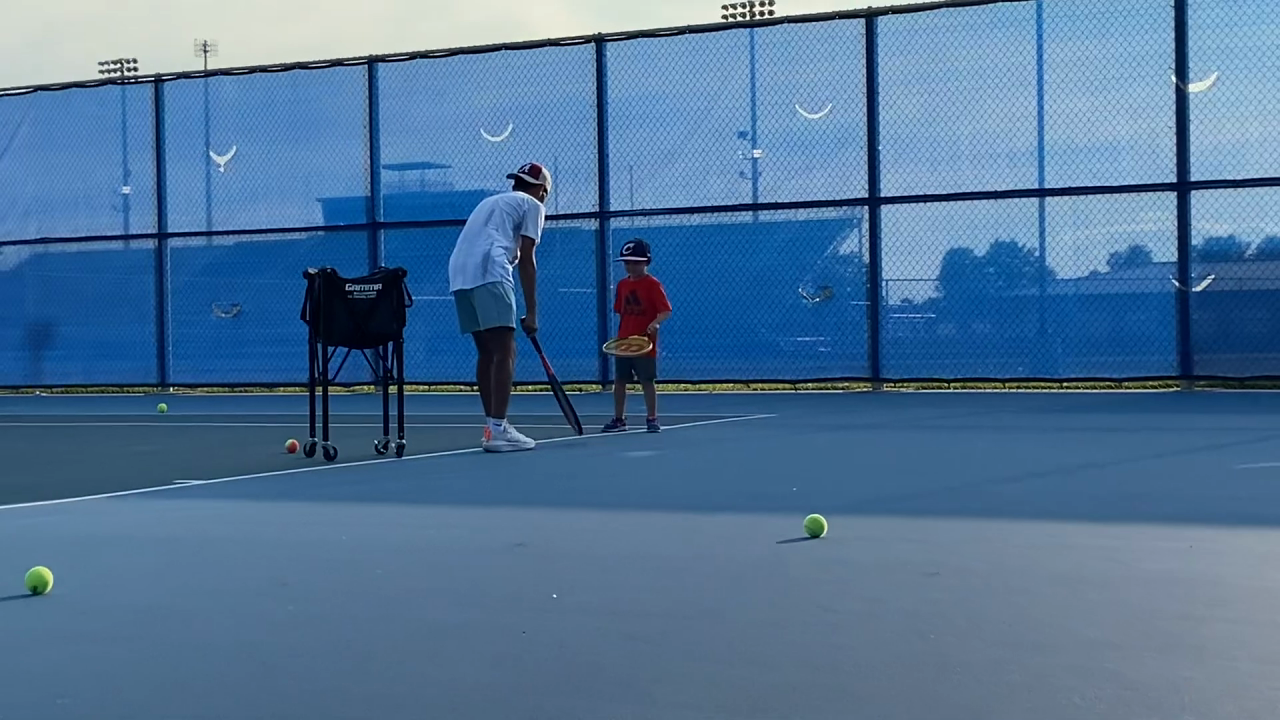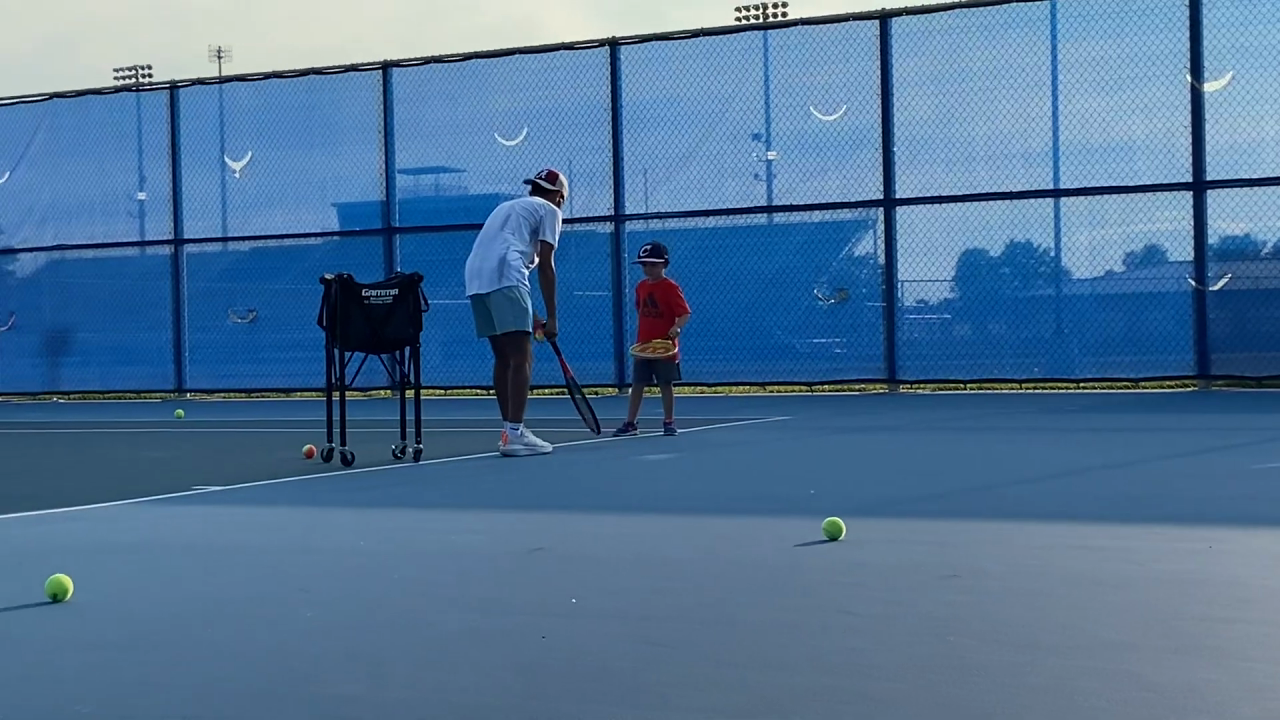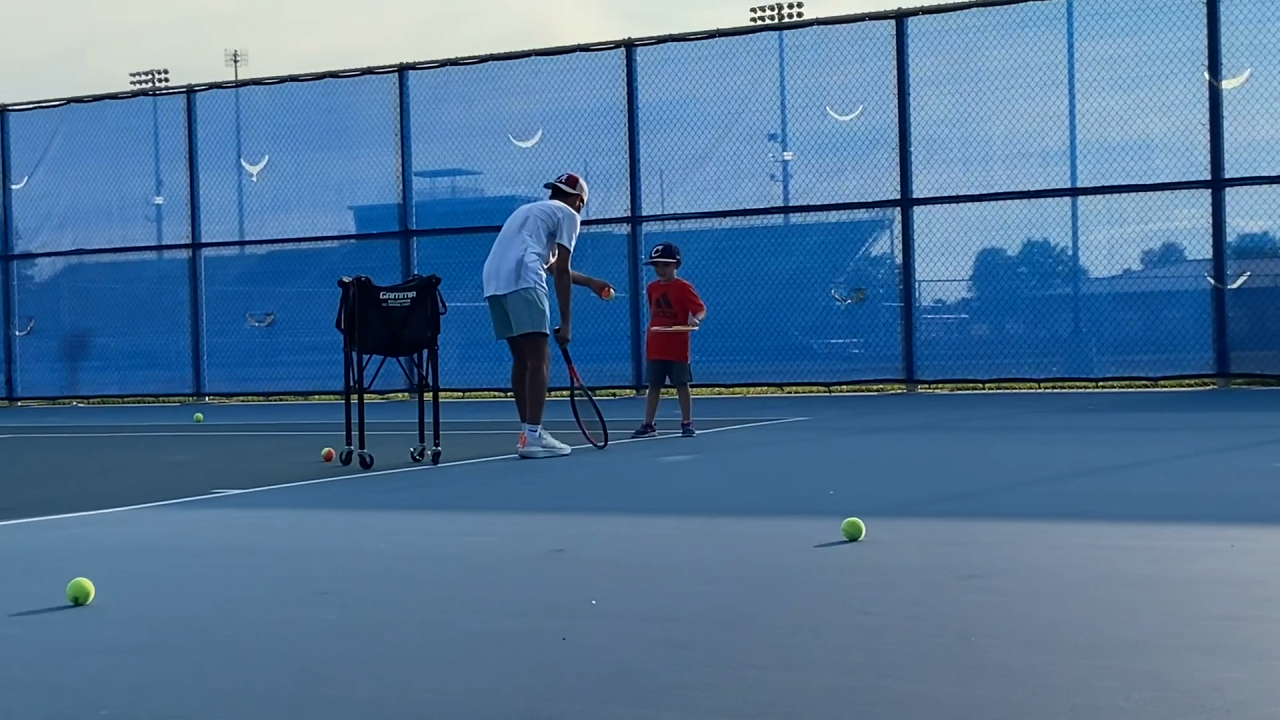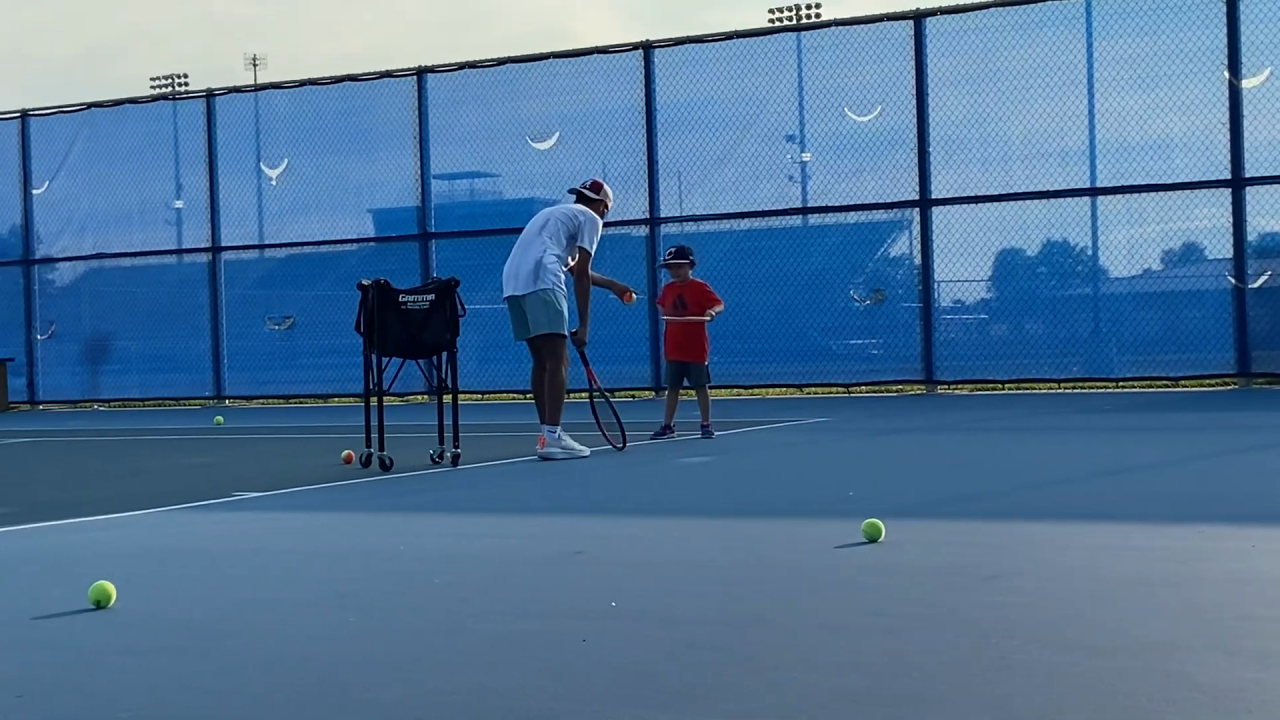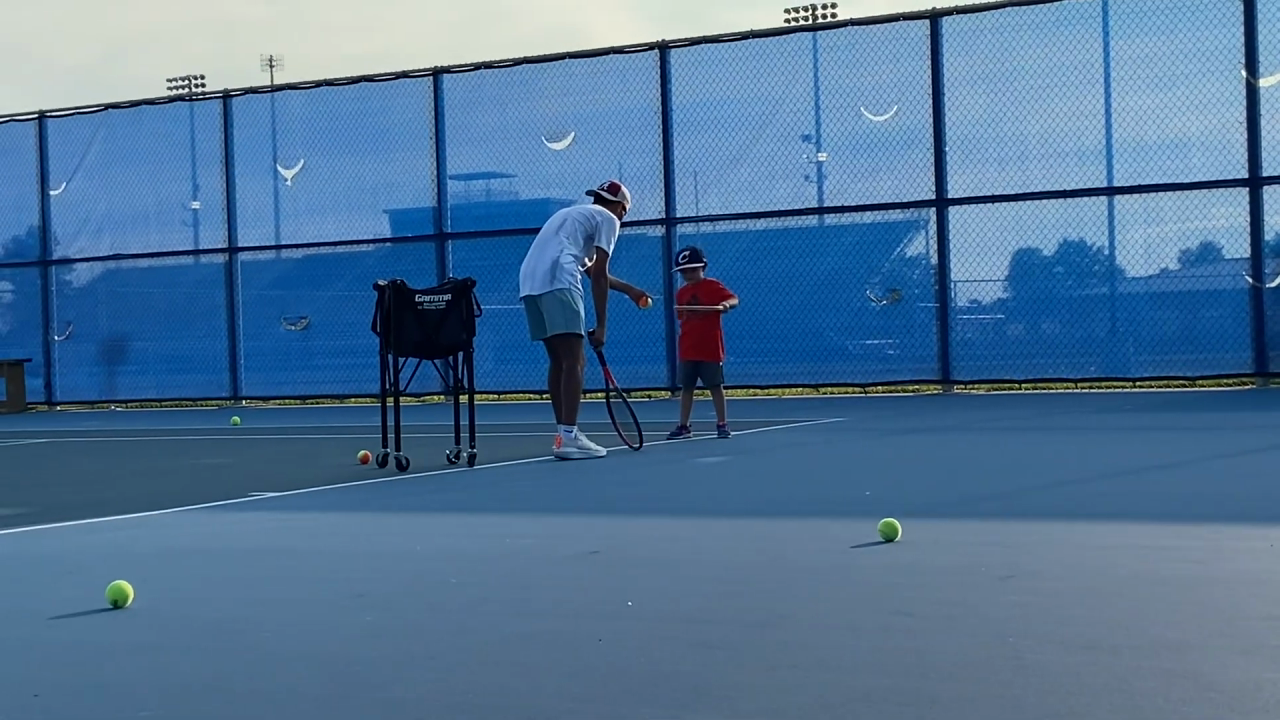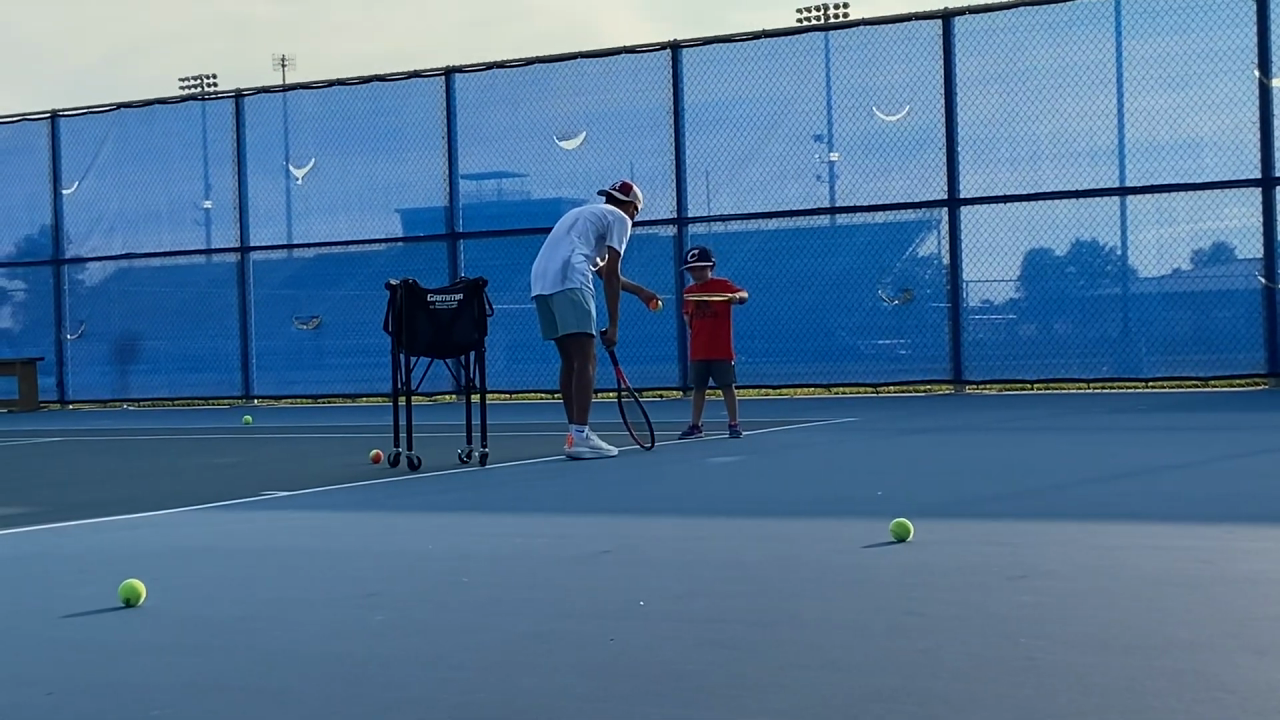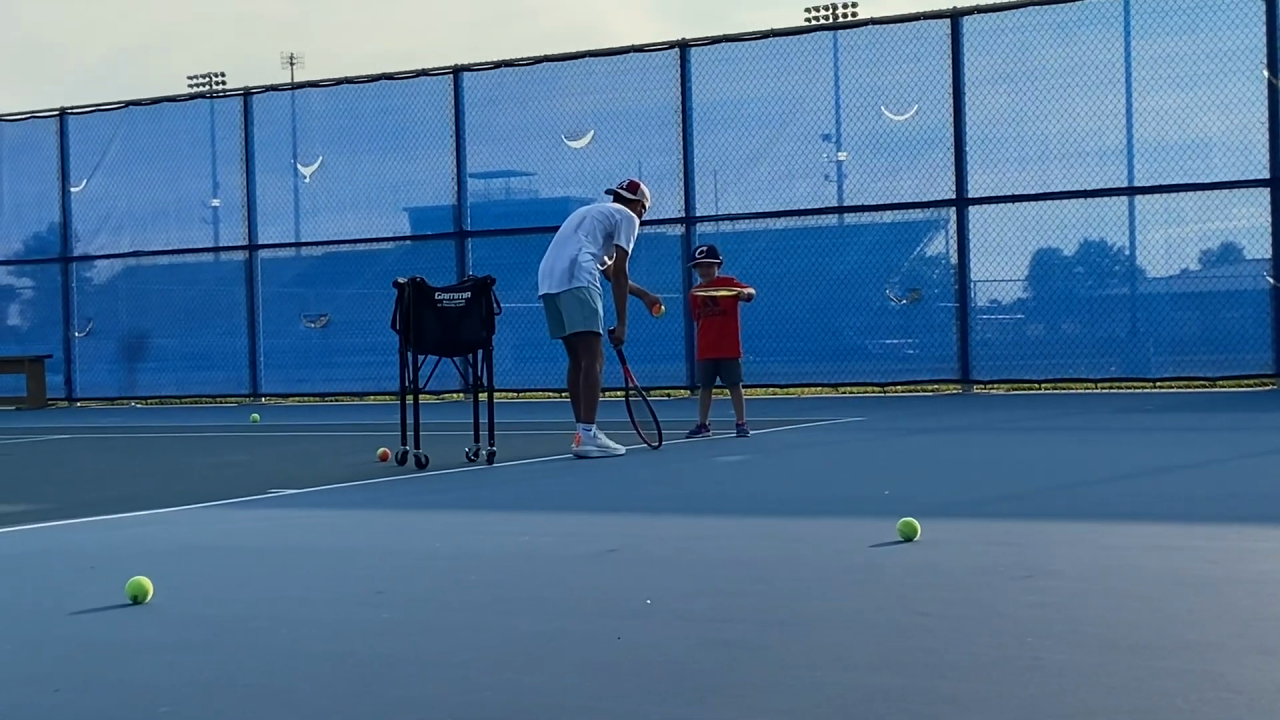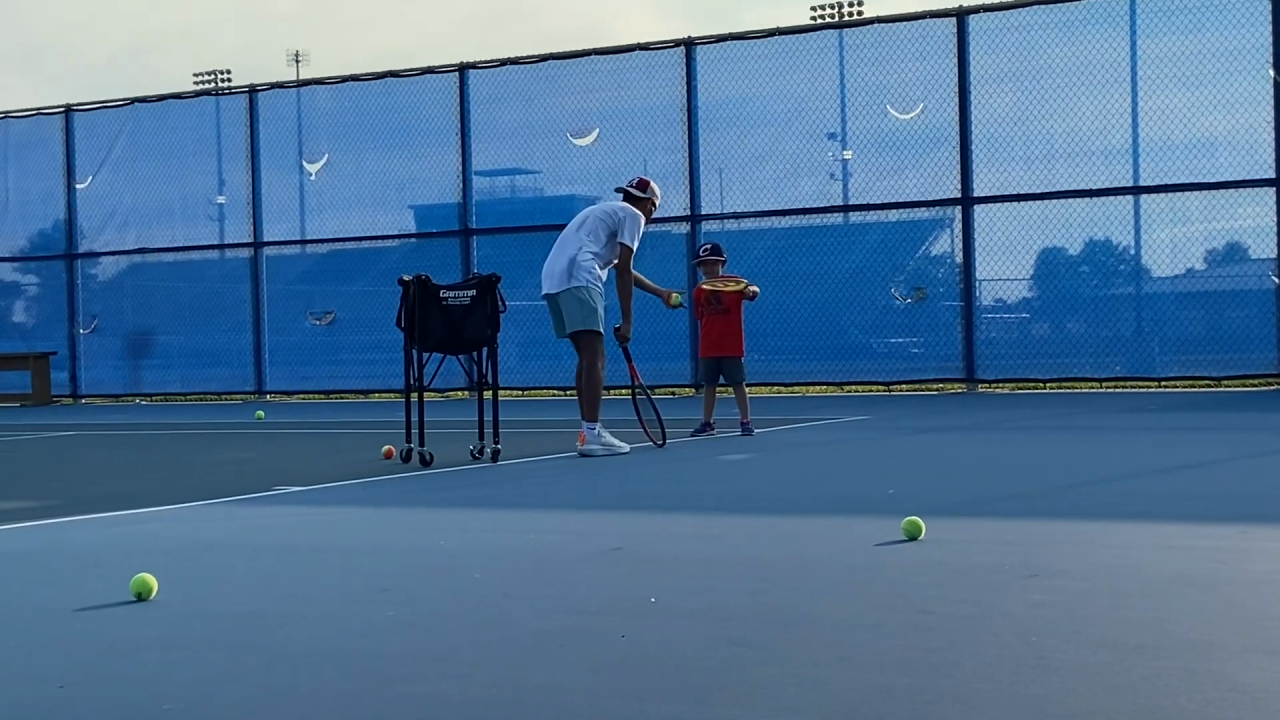
dt=0.4s
person 1, frame 1
left shoulder: (492, 201)
right shoulder: (532, 205)
right elbow: (526, 261)
right wrist: (531, 312)
left hip: (460, 274)
right hip: (489, 275)
left knee: (488, 353)
right knee: (505, 353)
left ankle: (493, 427)
right ankle: (498, 431)
person 1, frame 2
left shoulder: (508, 207)
right shoulder: (549, 210)
right elbow: (545, 266)
left wrist: (528, 312)
right wrist: (552, 316)
left hip: (476, 279)
right hip: (504, 280)
left knee: (504, 358)
right knee: (521, 358)
left ankle: (510, 431)
right ankle: (515, 435)
person 1, frame 3
left shoulder: (530, 210)
right shoulder: (568, 214)
left elbow: (551, 266)
right elbow: (561, 271)
left wrist: (591, 283)
right wrist: (566, 322)
left hip: (494, 281)
right hip: (522, 282)
left knee: (523, 360)
right knee: (539, 360)
left ankle: (528, 433)
right ankle: (534, 437)
person 1, frame 4
left shoulder: (555, 213)
right shoulder: (590, 218)
left elbow: (574, 269)
right elbow: (581, 275)
left wrist: (613, 286)
right wrist: (584, 325)
left hip: (513, 283)
right hip: (541, 283)
left knee: (542, 361)
right knee: (557, 361)
left ankle: (547, 434)
right ankle: (553, 438)
person 1, frame 5
left shoulder: (573, 214)
right shoulder: (608, 218)
left elbow: (592, 271)
right elbow: (599, 275)
left wrist: (630, 290)
right wrist: (601, 325)
left hip: (530, 283)
right hip: (557, 283)
left knee: (559, 361)
right knee: (574, 360)
left ankle: (564, 435)
right ankle: (569, 438)
person 1, frame 6
left shoulder: (585, 214)
right shoulder: (619, 218)
left elbow: (603, 272)
right elbow: (612, 274)
left wrist: (640, 292)
right wrist: (613, 325)
left hip: (541, 282)
right hip: (569, 282)
left knee: (570, 361)
right knee: (585, 360)
left ankle: (575, 434)
right ankle: (580, 437)
person 1, frame 7
left shoulder: (592, 213)
right shoulder: (627, 217)
left elbow: (609, 271)
right elbow: (620, 274)
left wrist: (644, 295)
right wrist: (622, 323)
left hip: (549, 281)
right hip: (576, 281)
left knee: (578, 359)
right knee: (593, 359)
left ankle: (582, 433)
right ankle: (588, 436)
person 1, frame 8
left shoulder: (605, 212)
right shoulder: (633, 215)
left elbow: (625, 270)
right elbow: (623, 272)
left wrist: (662, 293)
right wrist: (627, 320)
left hip: (553, 279)
right hip: (578, 280)
left knee: (586, 357)
right knee: (595, 357)
left ankle: (589, 431)
right ankle: (591, 435)
person 2, frame 1
left shoulder: (653, 284)
right shoulder: (622, 285)
left elbow: (666, 310)
left wrist: (656, 323)
right wrist: (620, 335)
left knee: (647, 381)
right knee: (620, 380)
left ankle: (652, 419)
right ankle: (619, 419)
person 2, frame 2
left shoulder: (671, 287)
right shoulder: (641, 286)
left elbow: (685, 313)
left wrist: (678, 327)
right hip: (643, 346)
left knee: (666, 384)
right knee: (637, 384)
left ankle: (669, 422)
right ankle: (630, 423)
person 2, frame 3
left shoulder: (684, 287)
right shoulder: (652, 288)
left elbow: (701, 309)
left wrist: (696, 319)
right wrist: (654, 326)
left hip: (678, 347)
right hip: (655, 347)
left knee: (682, 385)
right knee: (653, 386)
left ankle: (687, 423)
right ankle: (649, 424)
person 2, frame 4
left shoulder: (700, 287)
right shoulder: (668, 288)
left elbow: (719, 304)
right elbow: (661, 306)
left wrist: (713, 311)
right wrist: (666, 320)
left hip: (696, 348)
right hip: (673, 349)
left knee: (700, 386)
right knee: (672, 387)
left ankle: (706, 424)
right ankle: (668, 426)
person 2, frame 5
left shoulder: (713, 286)
right shoulder: (682, 292)
left elbow: (734, 299)
left wrist: (727, 303)
right wrist: (686, 323)
left hip: (710, 349)
right hip: (687, 350)
left knee: (715, 386)
right knee: (686, 387)
left ankle: (722, 424)
right ankle: (683, 426)
person 2, frame 6
left shoulder: (722, 285)
right shoulder: (689, 292)
left elbow: (744, 294)
left wrist: (737, 296)
right wrist: (689, 321)
left hip: (721, 349)
right hip: (698, 350)
left knee: (727, 386)
right knee: (698, 387)
left ankle: (734, 424)
right ankle: (695, 426)
person 2, frame 7
left shoulder: (729, 283)
right shoulder: (695, 292)
left elbow: (751, 292)
right elbow: (698, 318)
left wrist: (745, 292)
right wrist: (702, 339)
left hip: (728, 347)
right hip: (705, 349)
left knee: (734, 385)
right knee: (705, 386)
left ankle: (741, 423)
right ankle: (703, 425)
person 2, frame 8
right shoulder: (699, 291)
left elbow: (755, 290)
right elbow: (701, 318)
left wrist: (750, 290)
right wrist: (703, 340)
left hip: (732, 346)
right hip: (708, 348)
left knee: (738, 383)
right knee: (708, 384)
left ankle: (746, 422)
right ankle: (707, 423)
